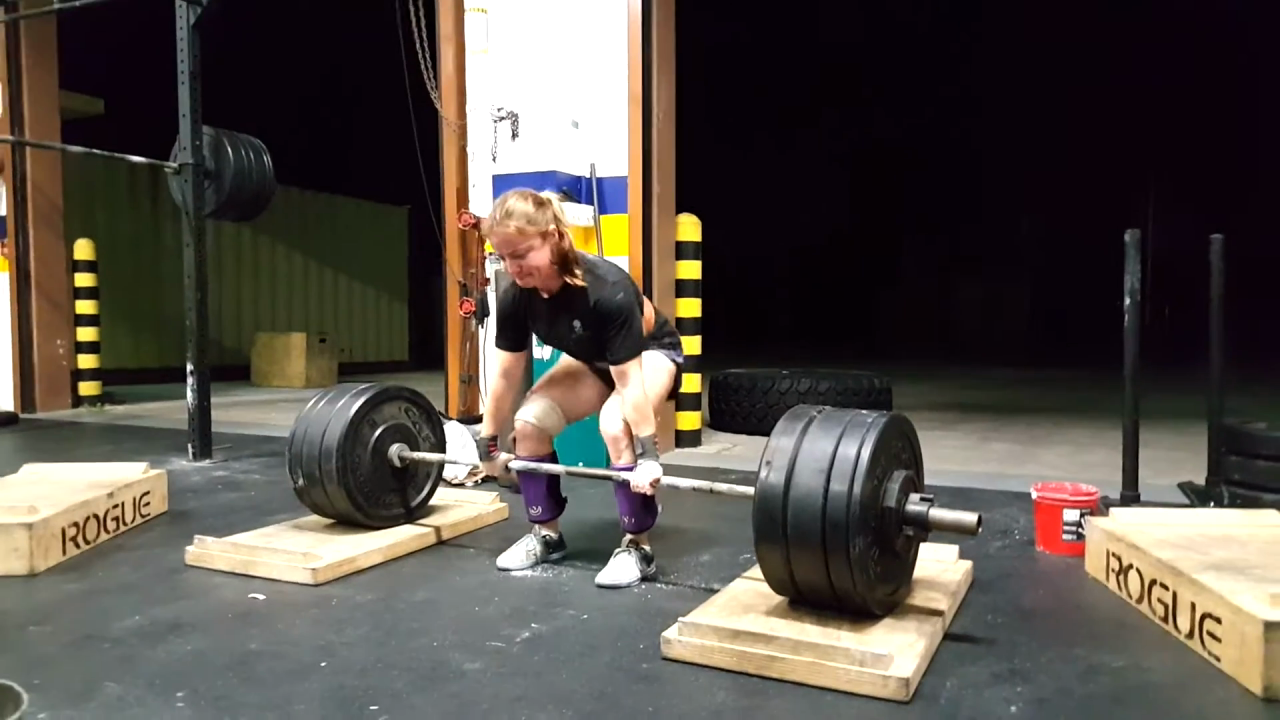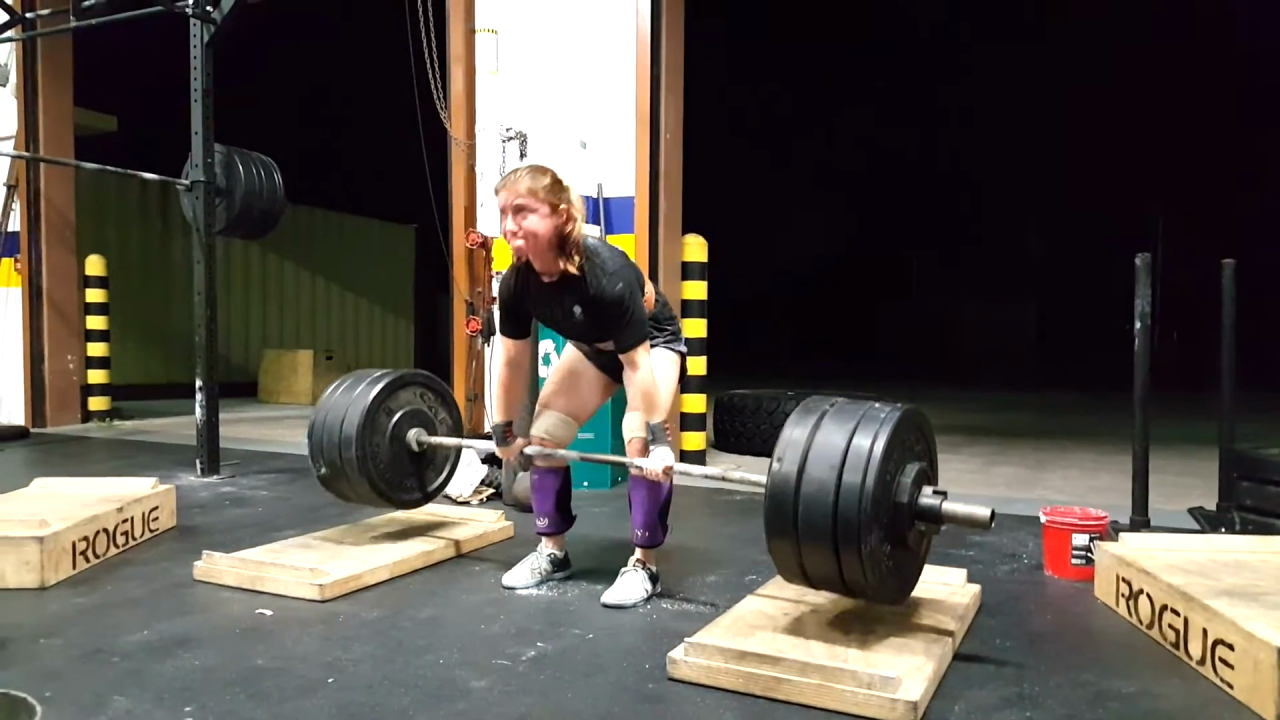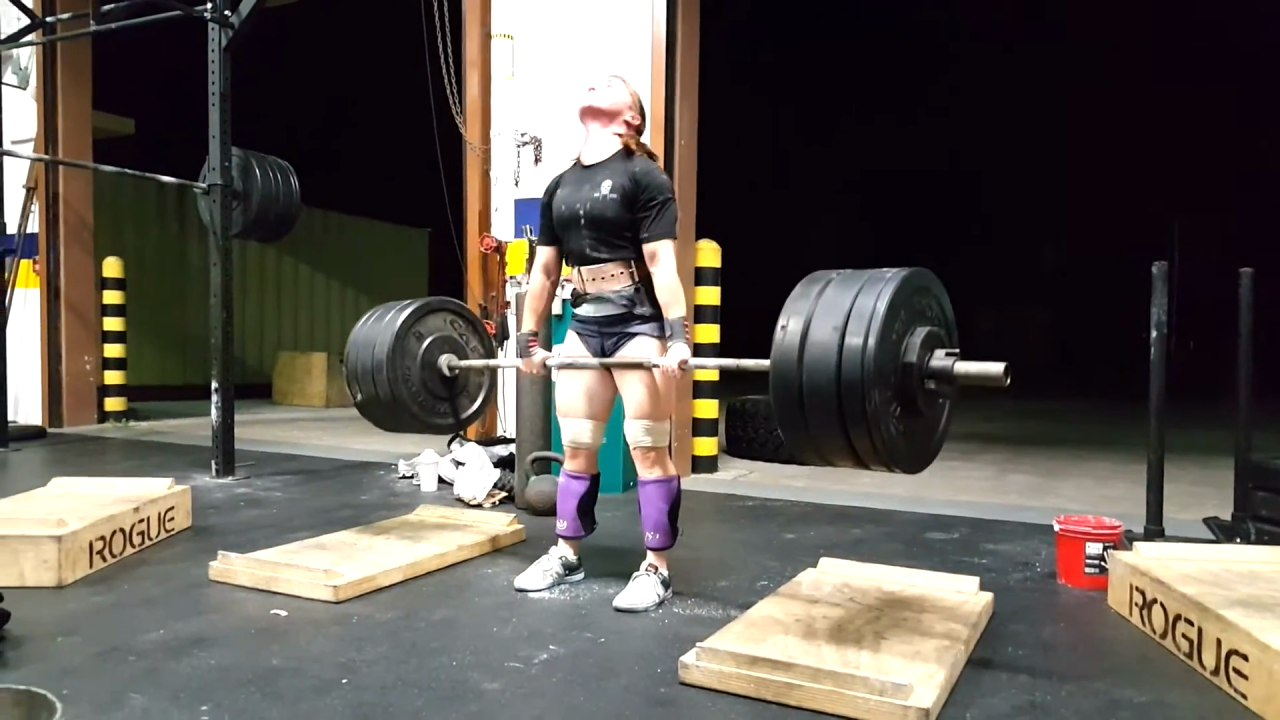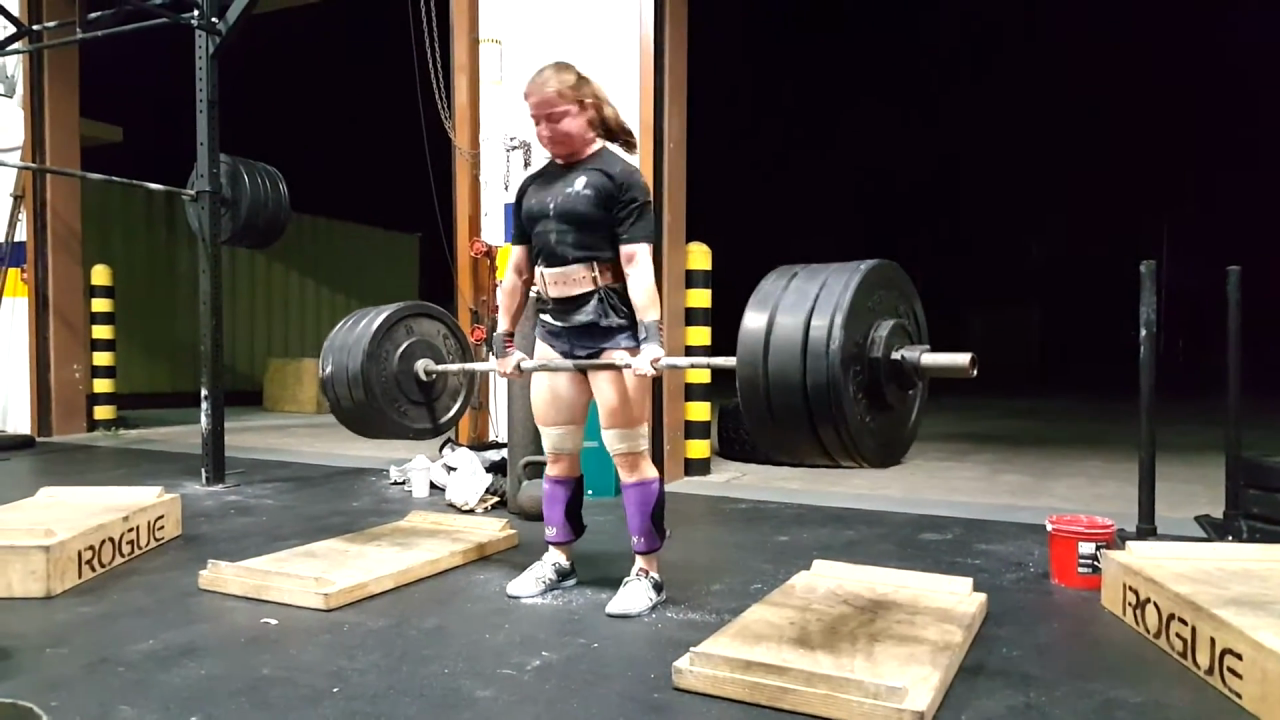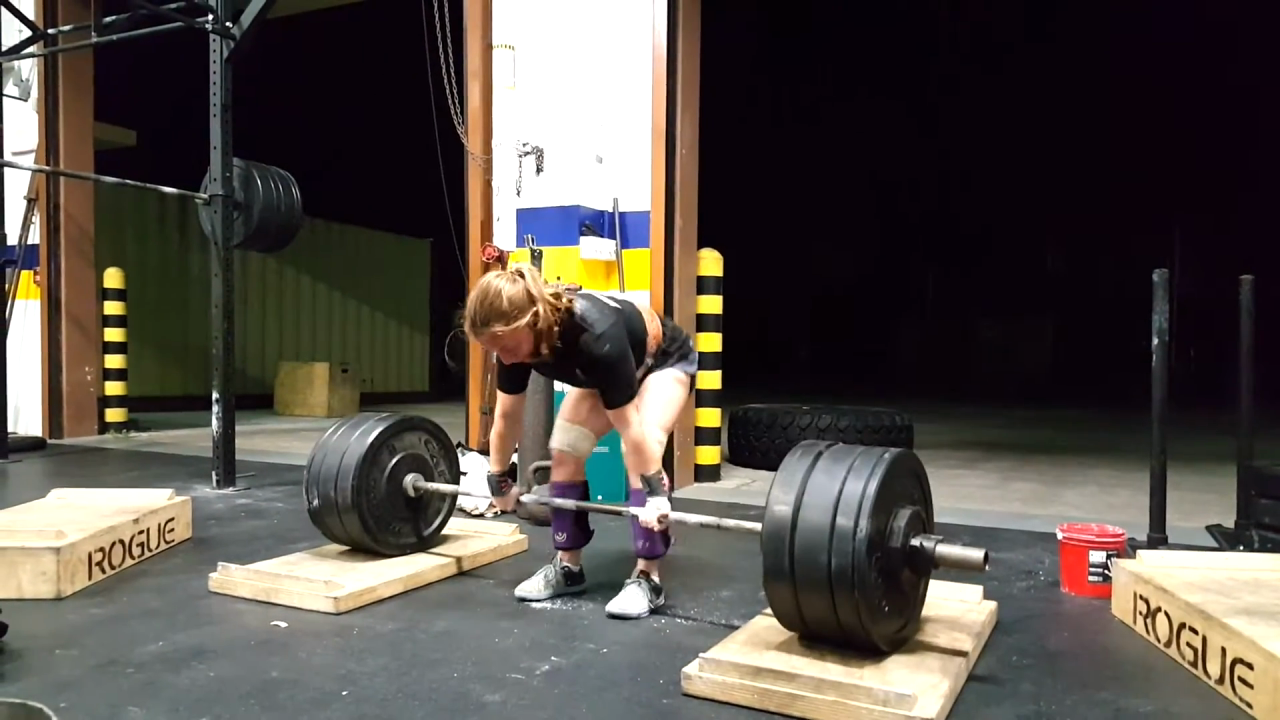
dt=1s
person 1, frame 1
left shoulder: (607, 289)
right shoulder: (516, 297)
left elbow: (629, 380)
right elbow: (507, 375)
left wrist: (649, 456)
right wrist: (488, 443)
left hip: (650, 350)
right hip: (592, 359)
left knee: (616, 423)
right knee: (530, 421)
left ankle: (637, 546)
right ankle: (546, 534)
person 1, frame 2
left shoulder: (607, 274)
right shoulder: (517, 283)
left elbow: (637, 365)
right elbow: (513, 361)
left wrist: (659, 442)
right wrist: (504, 431)
left hip: (653, 340)
right hip: (592, 345)
left knee: (640, 443)
right knee: (545, 434)
left ankle: (643, 565)
right ankle: (551, 552)
person 1, frame 3
left shoulder: (643, 175)
right shoulder: (560, 186)
left elbow: (662, 262)
right elbow: (544, 269)
left wrist: (677, 335)
right wrist: (528, 338)
left hip: (639, 319)
right hip: (585, 320)
left knee: (647, 445)
right knee: (575, 444)
left ankle: (656, 568)
right ankle: (566, 553)
person 1, frame 4
left shoulder: (618, 176)
right shoulder: (532, 186)
left elbow: (637, 264)
right elbow: (518, 272)
left wrist: (650, 338)
right wrist: (503, 340)
left hip: (612, 327)
right hip: (554, 329)
left knee: (627, 451)
right knee: (558, 452)
left ankle: (646, 573)
right ankle: (558, 559)
person 1, frame 5
left shoulder: (596, 336)
right shoulder: (512, 338)
left elbow: (627, 422)
right elbow: (507, 416)
left wrist: (656, 493)
right wrist: (498, 479)
left hip: (661, 362)
right hip: (602, 371)
left knee: (640, 455)
right knee: (565, 452)
left ankle: (648, 576)
right ankle: (568, 565)
